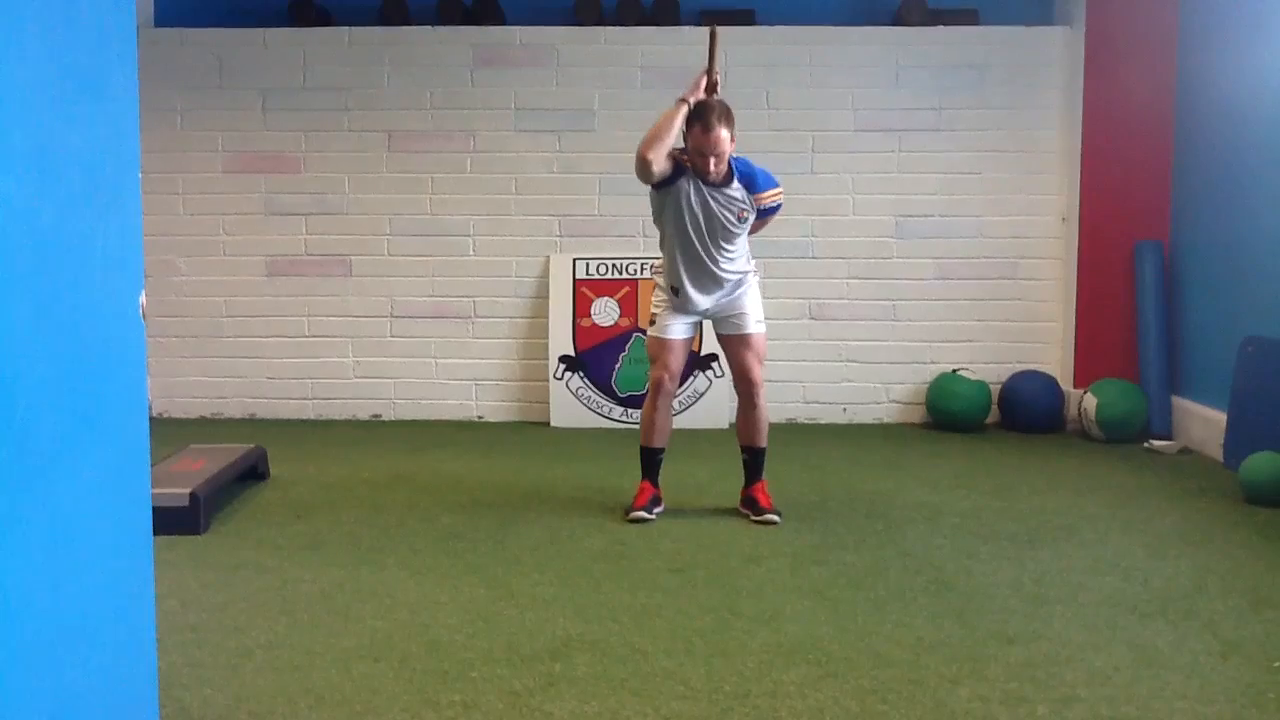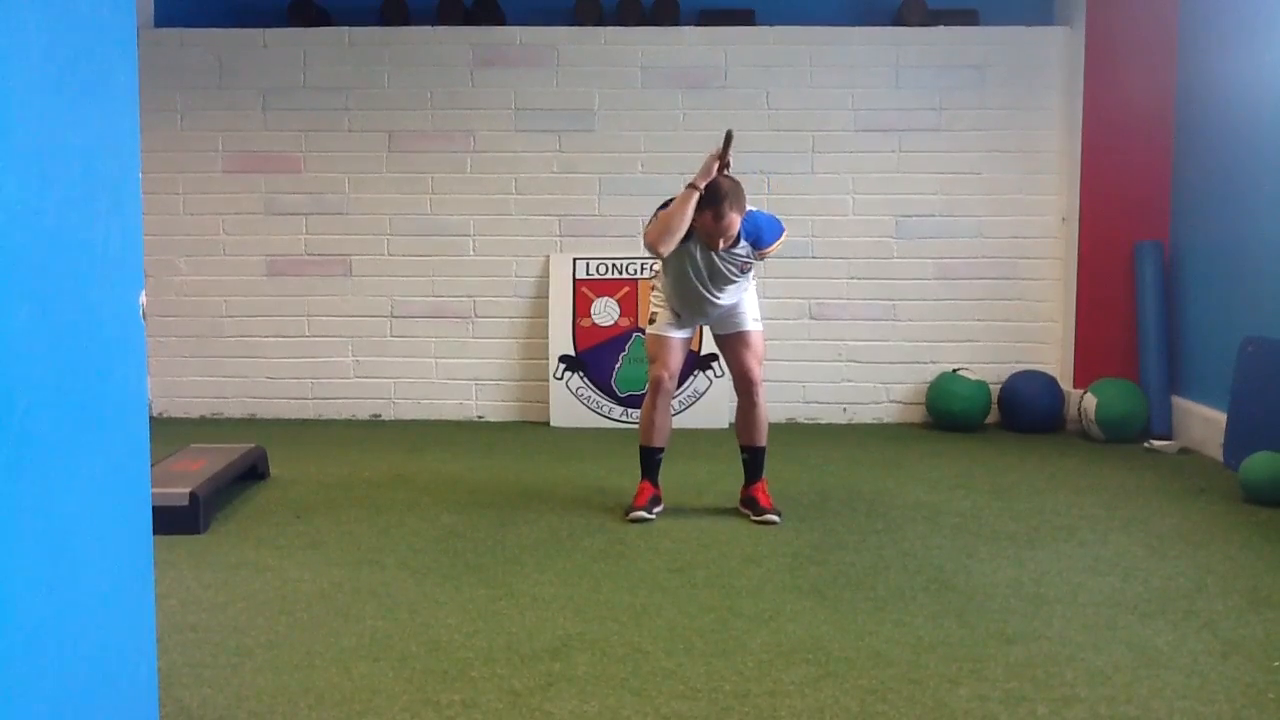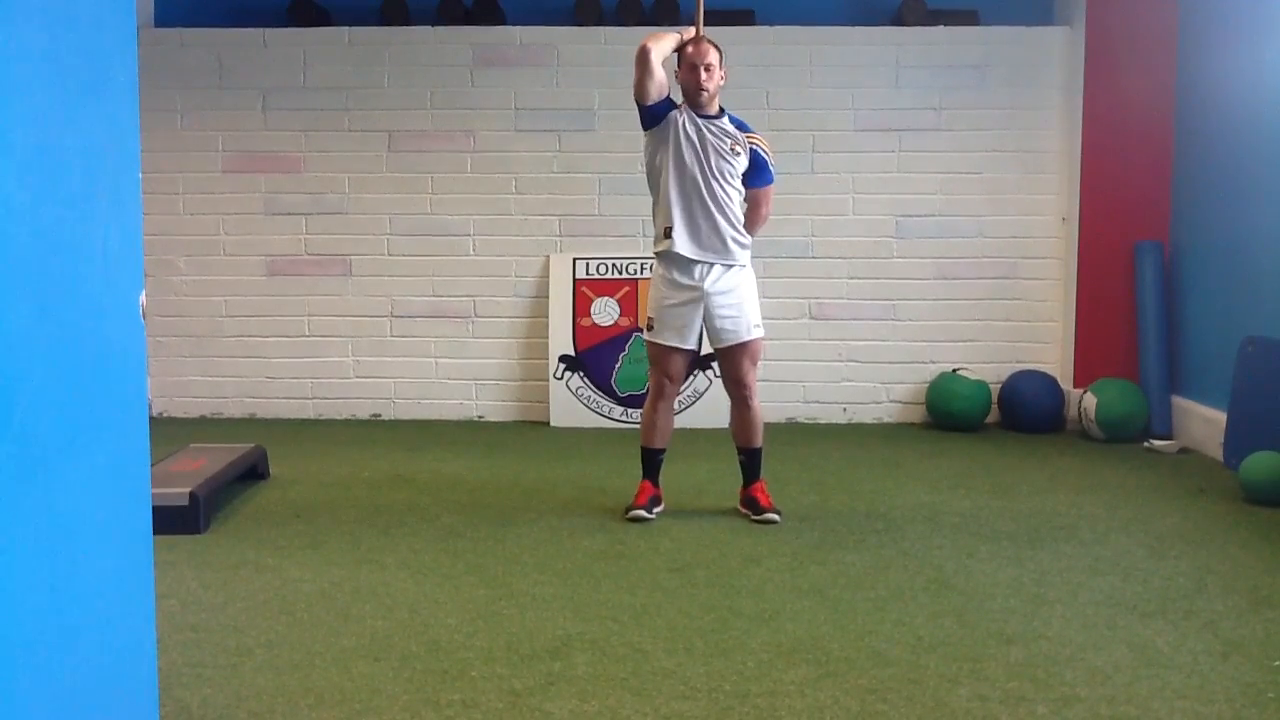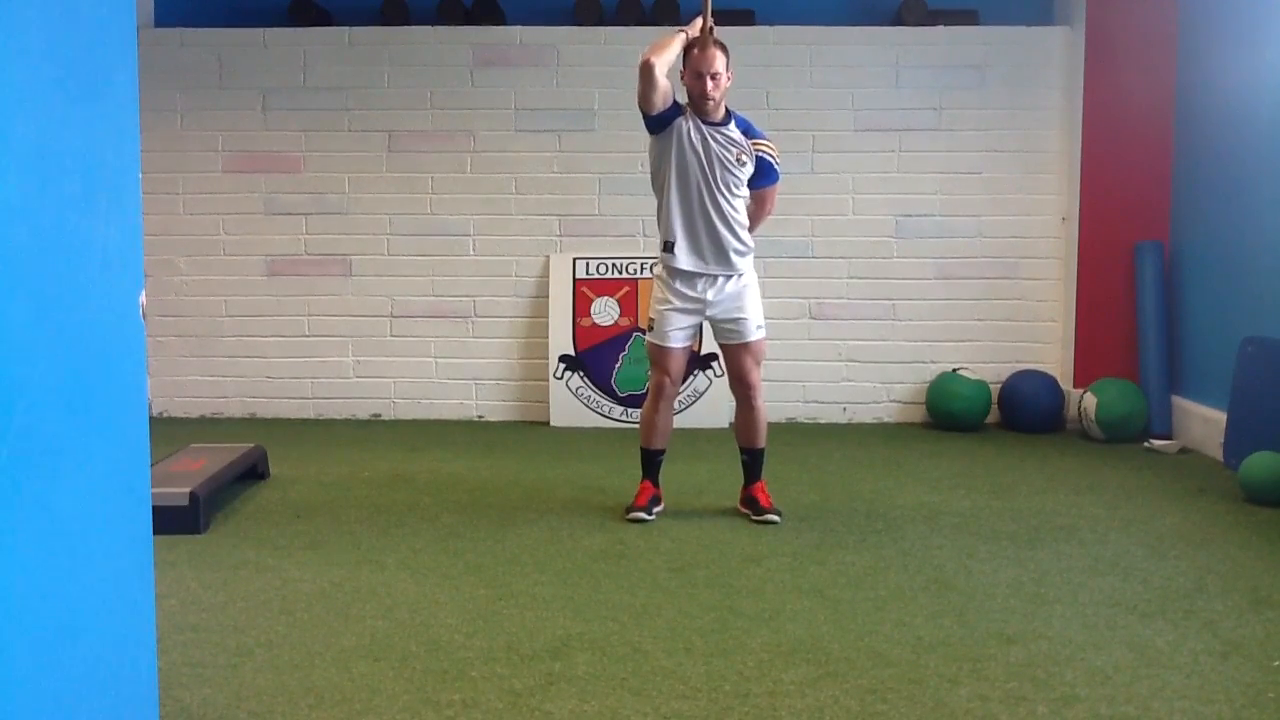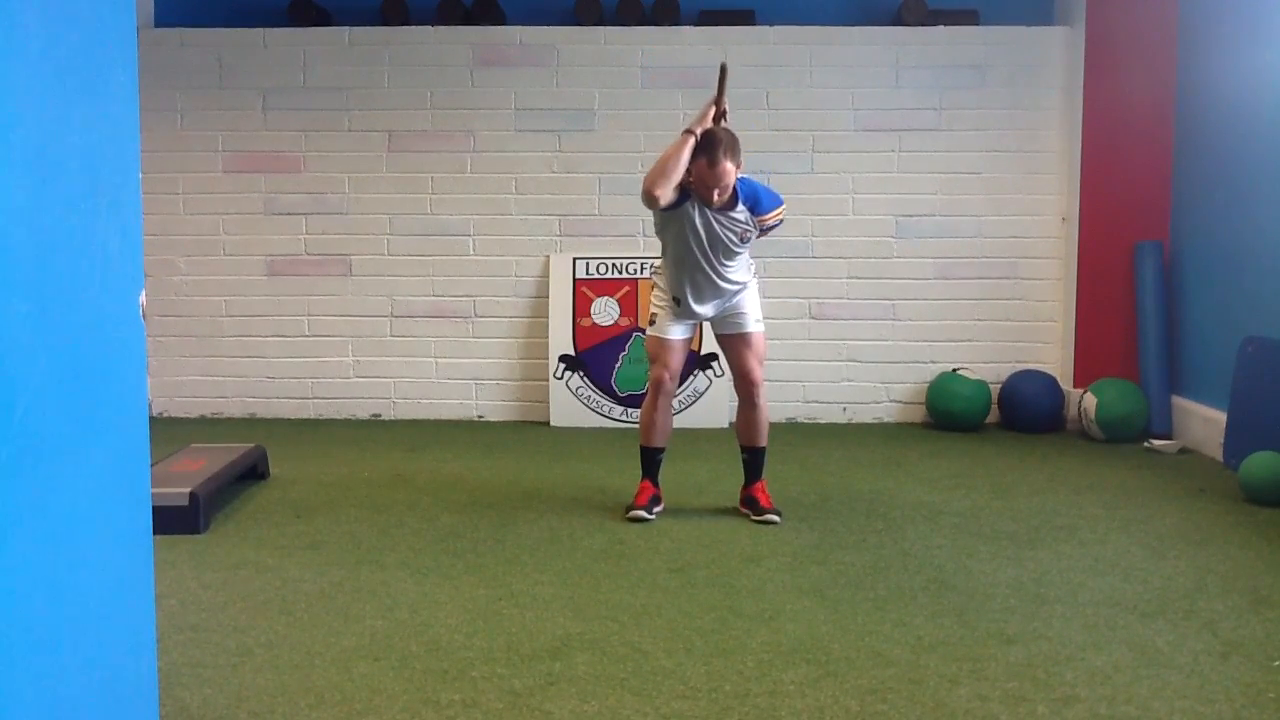
dt=1s
person 1, frame 1
left shoulder: (756, 182)
right shoulder: (670, 171)
right elbow: (645, 157)
right wrist: (687, 100)
left hip: (735, 289)
right hip: (677, 289)
left knee: (751, 383)
right knee: (662, 382)
left ankle: (754, 488)
right ankle: (649, 487)
person 1, frame 2
left shoulder: (760, 230)
right shoulder: (676, 218)
right elbow: (657, 246)
right wrist: (697, 184)
left hip: (733, 300)
right hip: (676, 301)
left knee: (751, 383)
right knee: (661, 382)
left ankle: (754, 488)
right ankle: (648, 487)
person 1, frame 3
left shoulder: (746, 138)
right shoulder: (663, 120)
left elbow: (760, 207)
right elbow: (646, 54)
right wrist: (681, 35)
left hip: (733, 275)
right hip: (674, 274)
left knee: (743, 386)
right knee: (663, 385)
left ankle: (752, 488)
right ankle: (649, 487)
person 1, frame 4
left shoulder: (753, 140)
right shoulder: (668, 123)
left elbow: (765, 202)
right elbow: (650, 67)
right wrist: (686, 33)
left hip: (736, 280)
right hip: (677, 279)
left knee: (749, 387)
right knee: (662, 386)
left ankle: (753, 488)
right ankle: (649, 487)
person 1, frame 5
left shoulder: (760, 201)
right shoulder: (675, 191)
right elbow: (652, 192)
right wrist: (694, 130)
left hip: (735, 292)
right hip: (676, 292)
left knee: (752, 384)
right knee: (662, 382)
left ankle: (754, 488)
right ankle: (649, 486)
